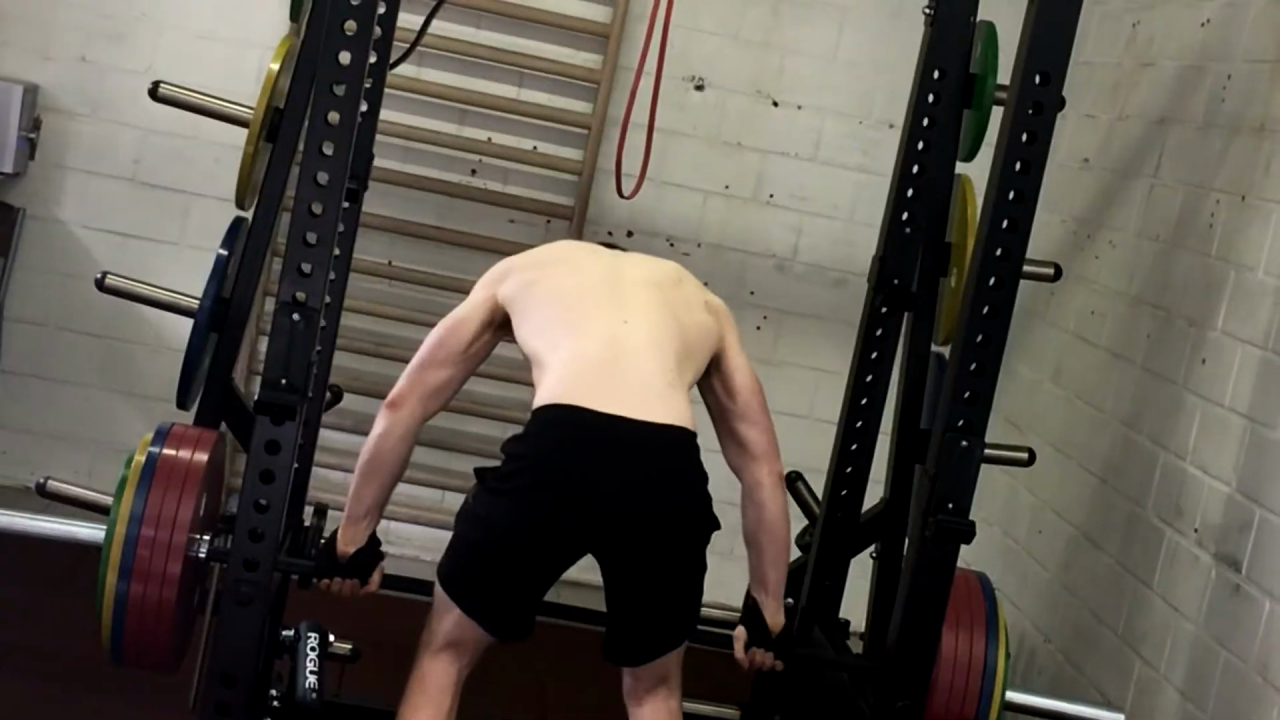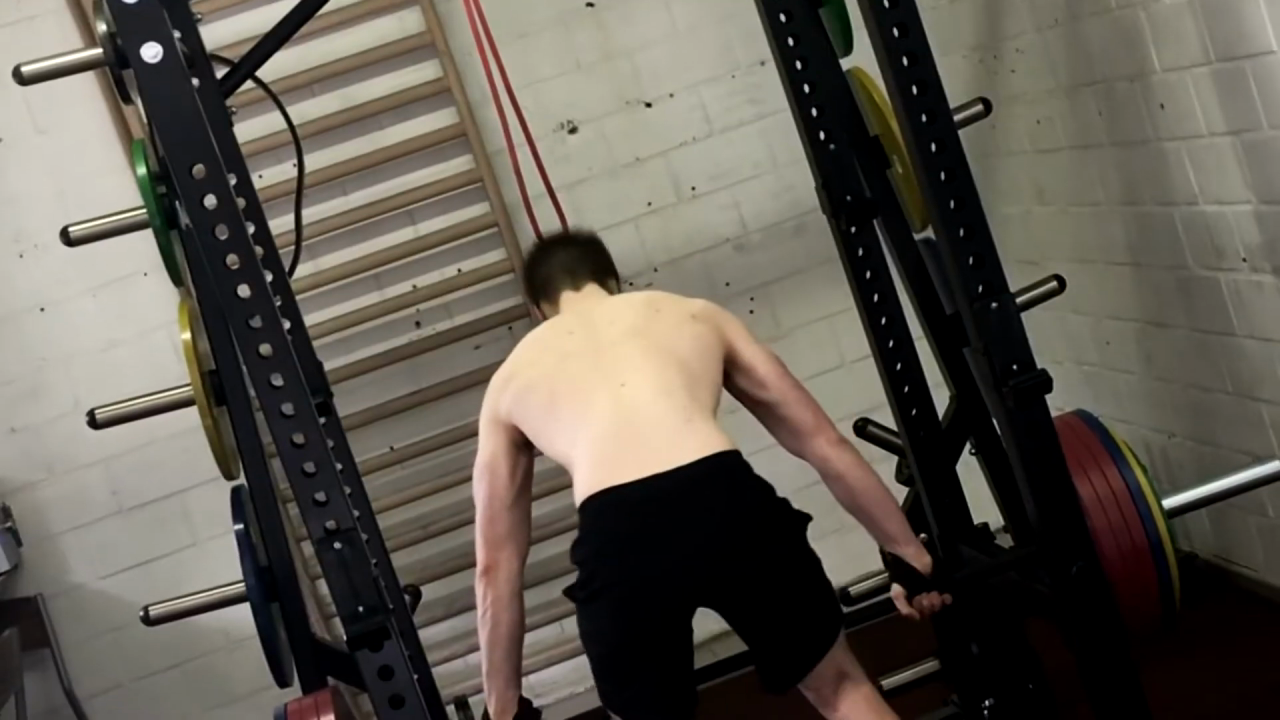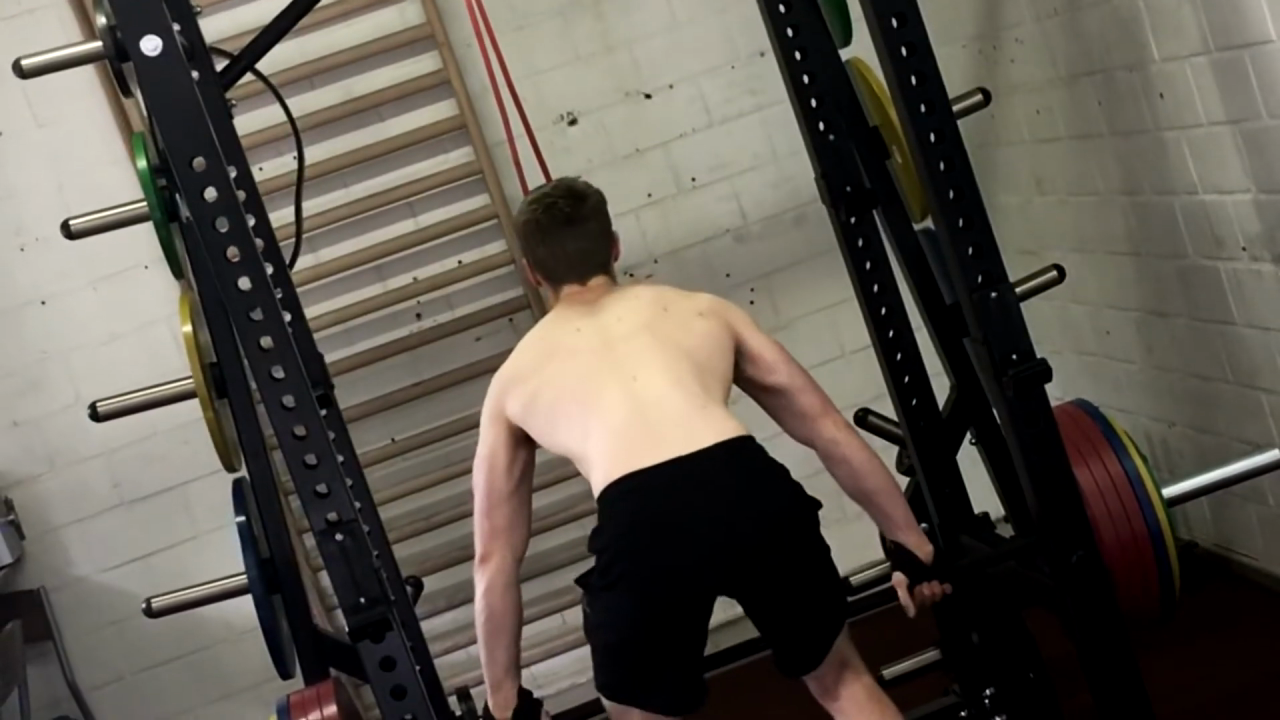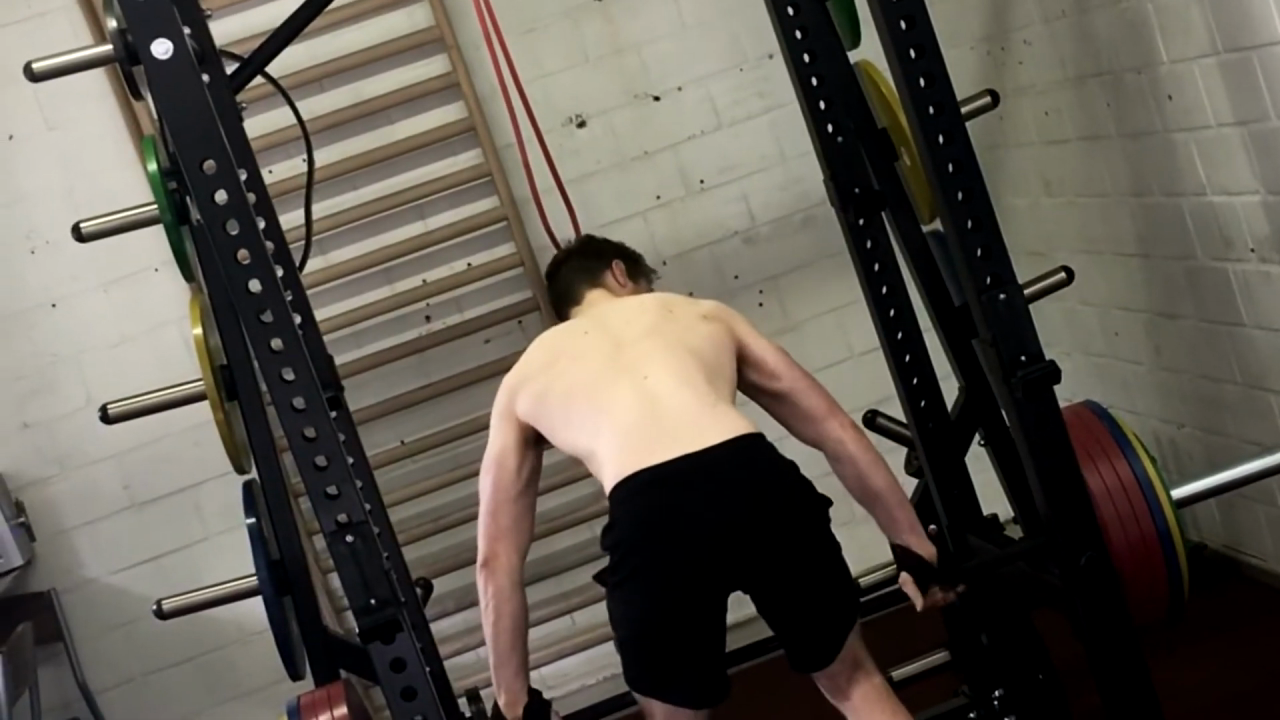
dt=0.7s
person 1, frame 1
left shoulder: (525, 268)
right shoulder: (703, 303)
left elbow: (405, 404)
right elbow: (761, 465)
left wrist: (354, 537)
right wrist: (768, 611)
left hip: (558, 453)
right hip: (668, 479)
left knee: (446, 651)
person 1, frame 2
left shoulder: (511, 377)
right shoulder: (696, 315)
left elbow: (497, 563)
right elbow: (823, 444)
right wrist: (912, 555)
left hip: (619, 541)
right hip: (732, 504)
person 1, frame 3
left shoulder: (516, 376)
right shoulder: (701, 309)
left elbow: (495, 556)
right elbow: (830, 432)
right wrist: (914, 544)
left hip: (640, 530)
right hip: (752, 493)
person 1, frame 4
left shoulder: (526, 375)
right shoulder: (703, 312)
left elbow: (497, 556)
right elbow: (837, 432)
right wrist: (918, 548)
left hip: (652, 524)
right hip: (764, 486)
right knee: (851, 678)
